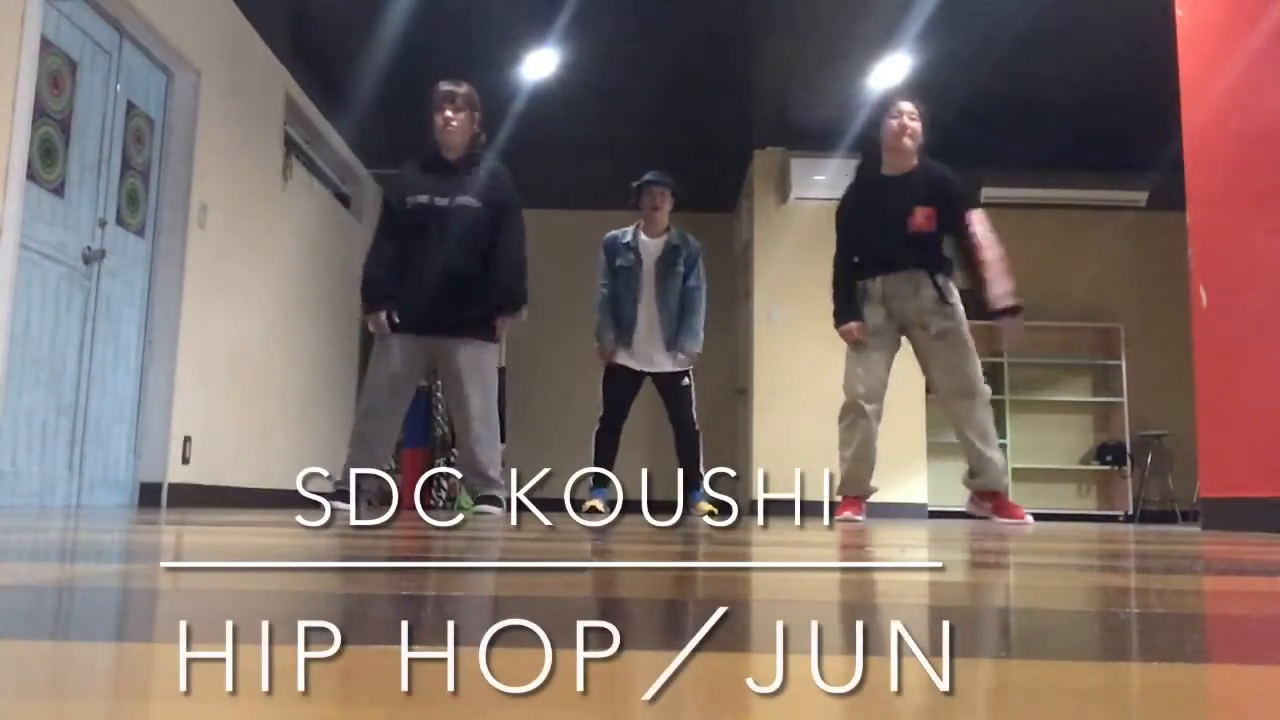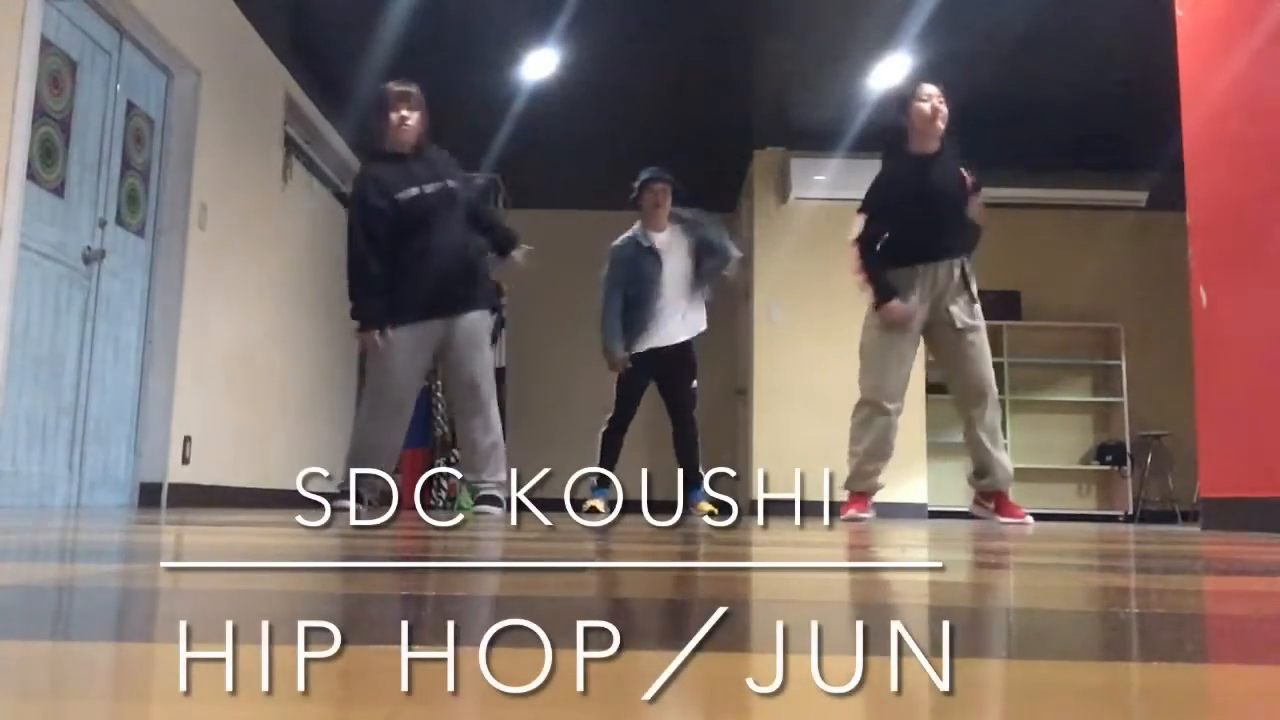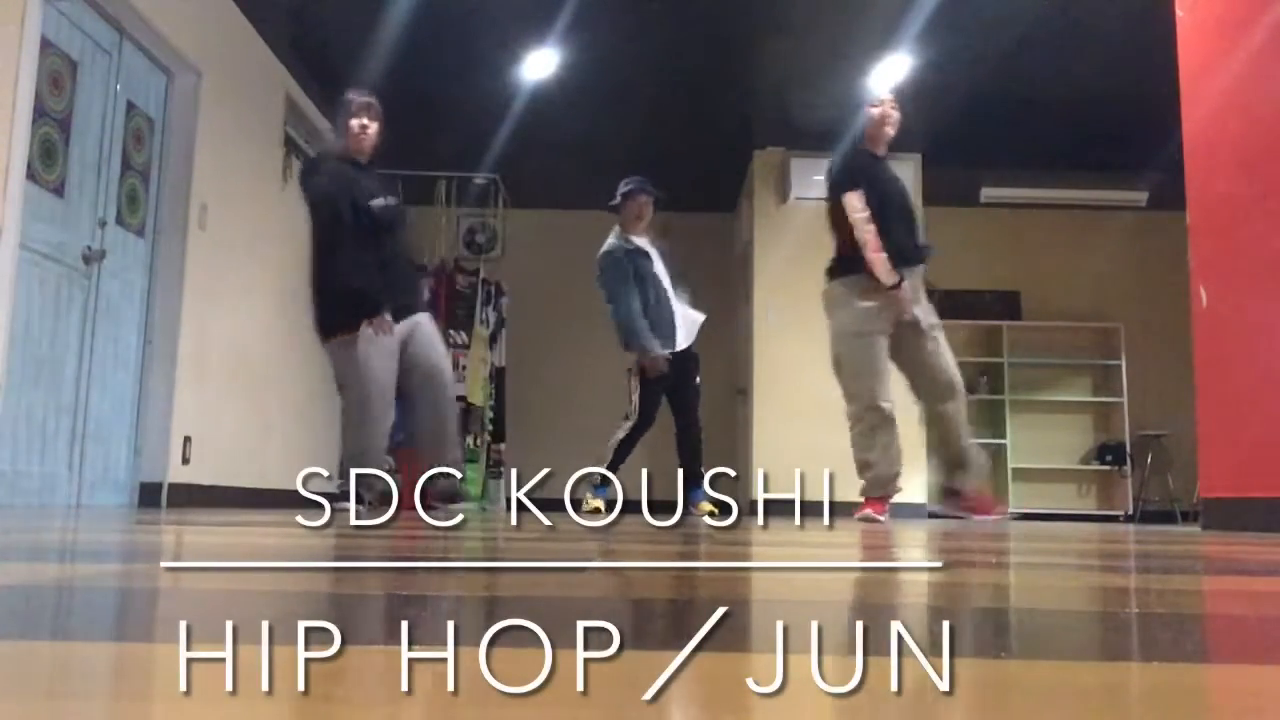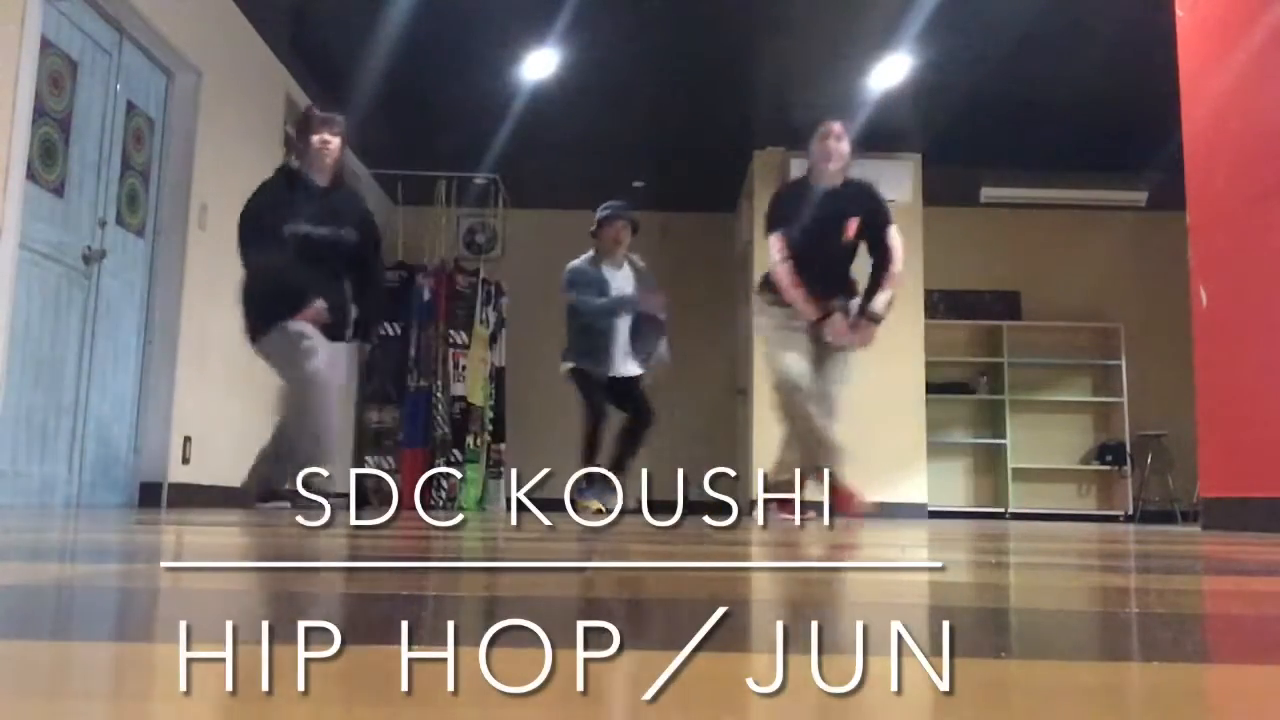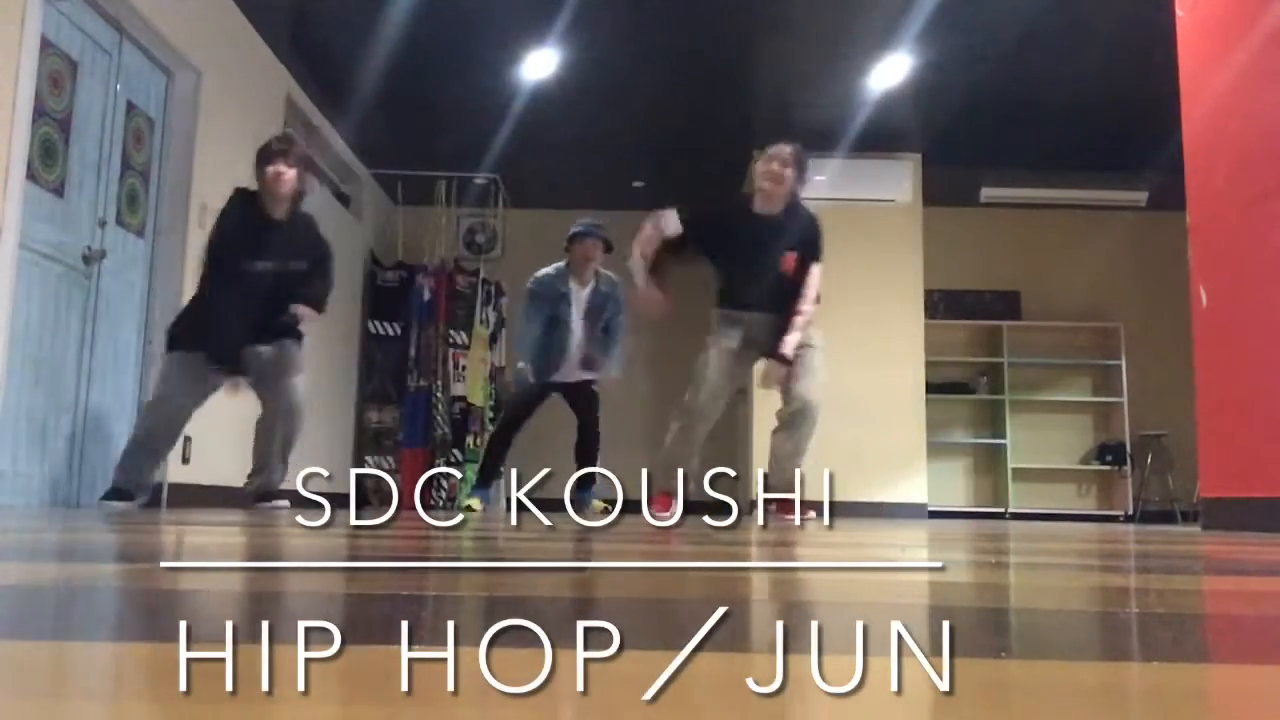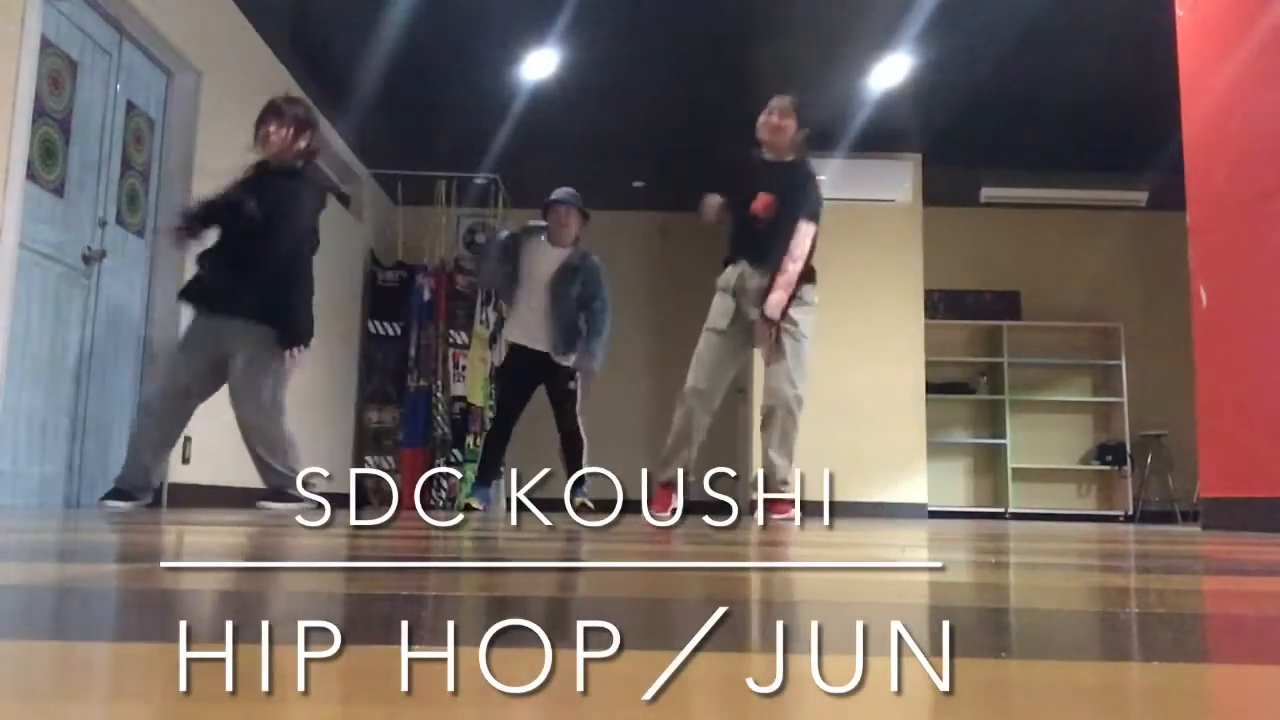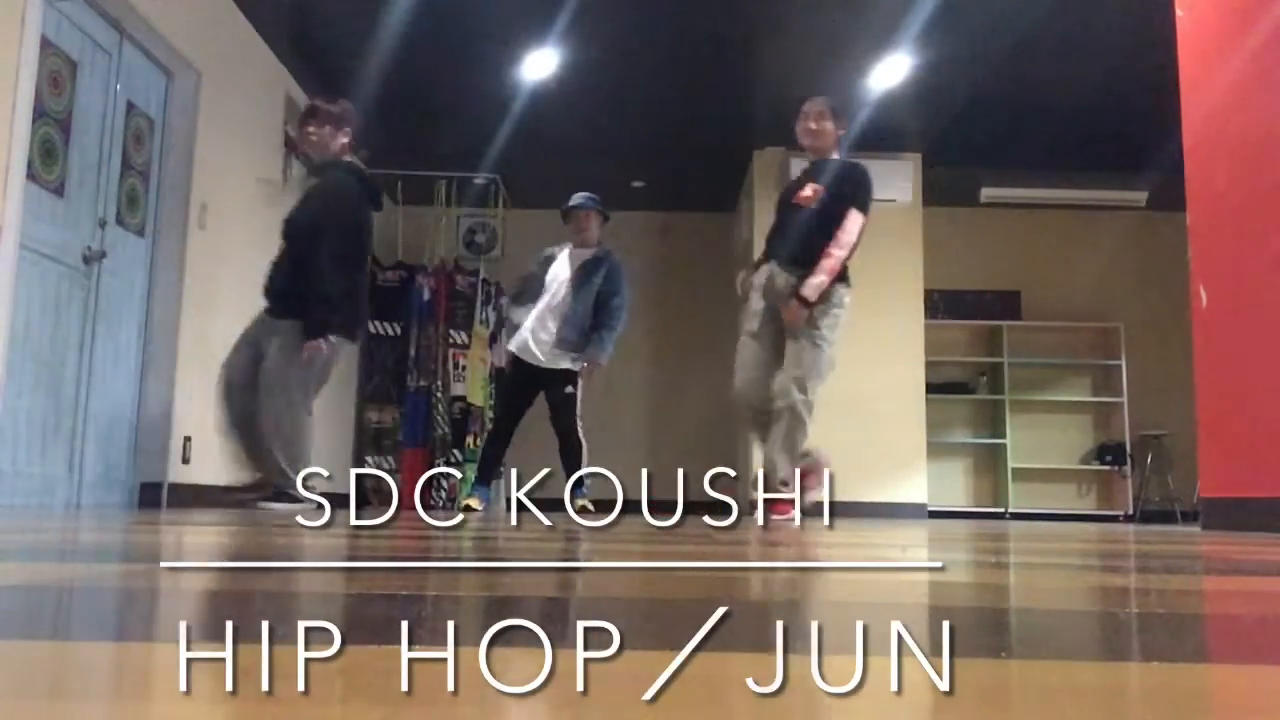
dt=0.3s
person 1, frame 1
left shoulder: (940, 181)
right shoulder: (861, 191)
left elbow: (978, 237)
right elbow: (843, 257)
left wrist: (1002, 301)
right wrist: (845, 311)
left hip: (929, 292)
right hip: (874, 296)
left knee: (968, 390)
right knee: (860, 395)
left ankle: (990, 490)
right ankle: (852, 494)
person 1, frame 2
left shoulder: (948, 155)
right shoulder: (896, 173)
right elbow: (862, 240)
left wrist: (971, 196)
right wrist: (882, 295)
left hip: (955, 281)
right hip: (900, 286)
left knee: (980, 389)
right knee: (882, 393)
left ankle: (992, 491)
right ankle: (861, 491)
person 1, frame 3
left shoulder: (885, 172)
right shoulder: (851, 164)
right elbow: (860, 222)
right wrist: (889, 282)
left hip: (908, 287)
right hip: (860, 290)
left knee: (946, 386)
right knee: (872, 400)
left ankle: (960, 487)
right ankle: (878, 492)
person 1, frame 4
left shoulder: (865, 197)
right shoulder: (790, 196)
left elbow: (892, 258)
right elbow: (779, 262)
left wrist: (872, 311)
right wrist: (818, 314)
left hip: (837, 307)
right hip: (784, 306)
left knee: (824, 400)
right knee: (792, 379)
left ankle: (785, 486)
right ankle: (833, 479)
person 1, frame 5
left shoulder: (804, 226)
right shoulder: (724, 213)
left elbow: (807, 296)
right elbow: (662, 226)
left wrist: (785, 354)
right wrist: (643, 276)
left hip: (787, 327)
right hip: (736, 321)
left knee: (803, 401)
right knee: (699, 403)
left ankle: (779, 494)
right ankle: (666, 489)
person 1, frame 6
left shoulder: (802, 180)
right shoulder: (754, 166)
left elbow: (798, 252)
left wrist: (772, 312)
right wrist: (718, 199)
left hip: (786, 294)
right hip: (735, 283)
left knee: (782, 392)
right knee: (699, 387)
left ankle: (776, 492)
right ankle: (669, 482)
person 1, frame 7
left shoulder: (853, 176)
right shoulder: (797, 180)
left elbow: (844, 242)
left wrist: (808, 293)
right wrist: (755, 269)
left hip: (820, 294)
right hip: (769, 287)
left knee: (793, 396)
right knee: (748, 390)
left ankle: (780, 488)
right ankle: (804, 468)
person 2, frame 1
left shoulder: (492, 177)
right shoulder: (409, 179)
left elbow: (509, 245)
right elbow: (386, 244)
left wrist: (509, 302)
right wrist: (377, 298)
left hip: (470, 318)
right hip: (407, 316)
left knee: (476, 410)
right knee: (378, 404)
left ankle: (487, 491)
right ankle: (353, 488)
person 2, frame 2
left shoulder: (443, 162)
right shoulder: (373, 178)
left elbow: (474, 208)
right elbow: (364, 254)
left wrist: (505, 240)
right wrist: (369, 316)
left hip: (467, 304)
right hip: (405, 313)
left knee: (477, 399)
right knee: (387, 403)
left ankle: (489, 487)
right ankle: (359, 489)
person 2, frame 3
left shoulder: (370, 177)
right shoulder: (330, 178)
right elbow: (340, 249)
right wrist: (370, 305)
left hip: (405, 307)
right hip: (358, 314)
left knee: (438, 385)
right knee: (371, 405)
left ankle: (444, 479)
right ankle: (361, 490)
person 2, frame 4
left shoulder: (352, 205)
right shoulder: (276, 194)
left elbow: (367, 268)
right elbow: (257, 253)
left wrist: (366, 324)
right wrist: (302, 296)
left hip: (332, 321)
right hip: (279, 315)
left knee: (329, 402)
right knee: (316, 382)
left ankle: (268, 482)
right ankle: (327, 482)
person 2, frame 5
left shoulder: (306, 232)
right shoulder: (235, 221)
left elbow: (319, 277)
right elbow: (221, 294)
left wrist: (309, 303)
right wrist: (228, 359)
left hip: (271, 338)
right hip: (208, 337)
left knee: (286, 402)
right knee: (168, 407)
left ankle: (266, 484)
right ankle: (129, 484)
person 2, frame 6
left shoulder: (302, 194)
right shoulder: (262, 176)
left elbow: (294, 264)
left wrist: (293, 331)
right wrist: (193, 220)
left hip: (263, 321)
right hip: (217, 311)
left knee: (255, 401)
right knee: (171, 394)
left ankle: (286, 487)
right ankle: (136, 484)
person 2, frame 7
left shoulder: (336, 187)
right shoulder: (334, 183)
left elbow: (325, 253)
left wrist: (317, 323)
left hip: (313, 316)
right hip: (287, 309)
left knee: (282, 398)
right knee: (239, 381)
left ankle: (289, 485)
right ankle: (272, 472)
person 3, frame 1
left shoulder: (687, 247)
right shoulder: (615, 243)
left elbow: (695, 297)
right elbow: (605, 294)
left wrist: (691, 343)
right wrist: (605, 338)
left hip: (671, 354)
right hip: (624, 352)
left knee: (685, 422)
right knee: (610, 421)
left ankle: (695, 493)
right ankle: (599, 491)
person 3, frame 2
left shoulder: (688, 225)
right shoulder: (627, 247)
left elbow: (713, 232)
right elbow: (613, 299)
left wrist: (727, 255)
right wrist: (612, 345)
left hip: (680, 343)
right hip: (640, 346)
left knee: (685, 420)
right knee: (620, 418)
left ankle: (695, 493)
right ankle: (600, 490)
person 3, frame 3
left shoulder: (647, 242)
right shoulder: (614, 253)
right elbow: (625, 306)
right wrist: (646, 349)
left hip: (681, 345)
right hip: (653, 351)
left knee: (689, 420)
right knee: (640, 419)
left ankle: (695, 493)
right ankle: (599, 488)
person 3, frame 4
left shoulder: (639, 270)
right shoulder: (580, 271)
left elbow: (655, 312)
right elbow: (587, 310)
left wrist: (655, 346)
right wrist: (631, 301)
left hip: (623, 365)
right hip: (586, 361)
left knee: (642, 415)
right knee: (596, 415)
left ankle: (599, 483)
right ankle: (588, 488)
person 3, frame 5
left shoulder: (610, 287)
right shoulder: (545, 282)
left elbow: (615, 331)
right elbow: (529, 326)
left wrist: (606, 364)
right wrist: (524, 370)
left hip: (581, 372)
right hip: (539, 369)
left knee: (590, 424)
right knee: (509, 423)
left ankle: (586, 493)
right ankle: (481, 490)
person 3, frame 6
left shoulder: (586, 265)
right shoulder: (530, 239)
left elbow: (598, 316)
right elbow: (499, 252)
left wrist: (591, 360)
left hip: (561, 355)
right hip: (521, 348)
left knee: (569, 422)
right knee: (502, 419)
left ankle: (578, 490)
right ankle: (481, 488)
person 3, frame 7
left shoulder: (608, 265)
right shoulder: (554, 256)
left elbow: (614, 313)
left wrist: (598, 352)
right wrist: (515, 320)
left hip: (565, 359)
right hip: (526, 353)
left knee: (567, 425)
right knee: (503, 421)
left ankle: (578, 492)
right ankle: (481, 488)
